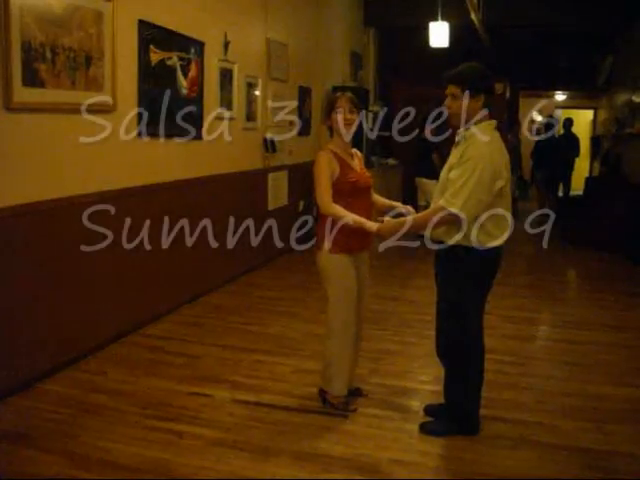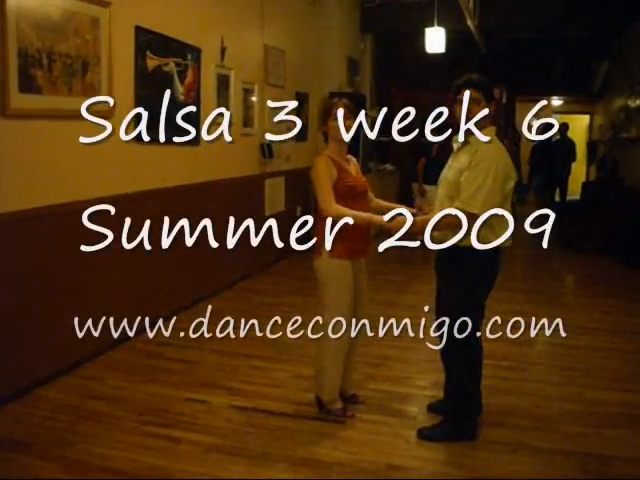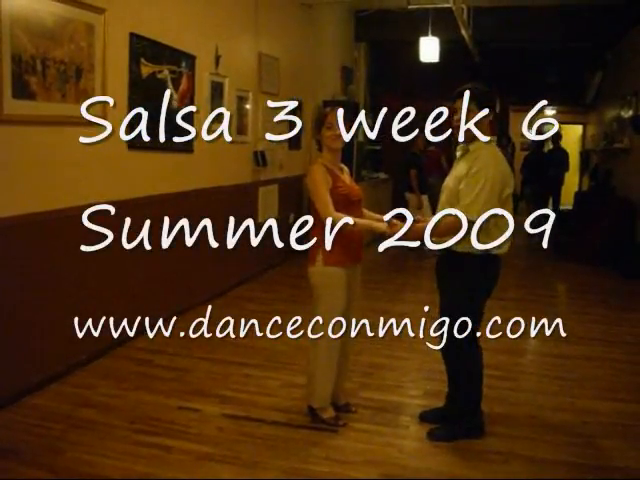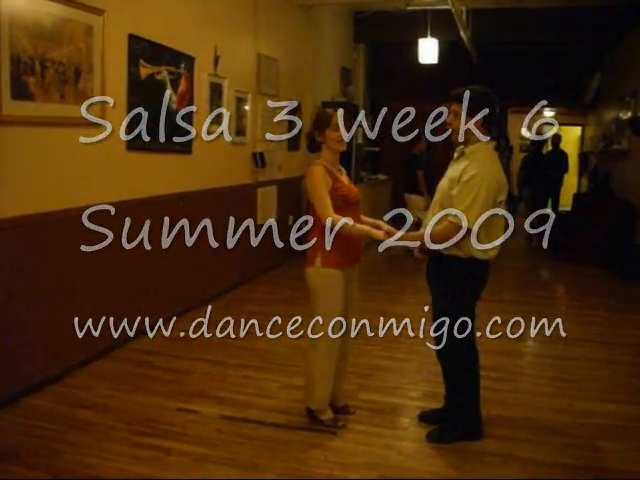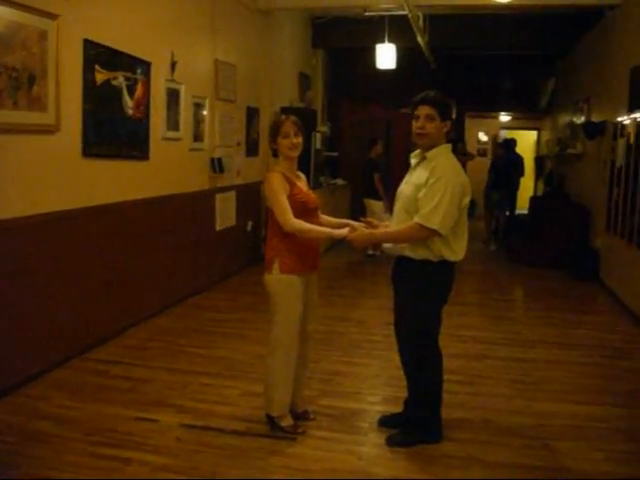
dt=1s
person 1, frame 1
left shoulder: (483, 149)
right shoulder: (470, 140)
left elbow: (451, 212)
left wrist: (400, 226)
right wrist: (413, 219)
left hip: (469, 257)
right hip: (459, 252)
left knee: (459, 338)
right knee: (454, 335)
left ankle: (462, 417)
right ankle: (457, 404)
person 1, frame 2
left shoulder: (490, 154)
right shoulder: (465, 146)
left elbow: (468, 214)
left wrist: (417, 225)
right wrist: (426, 217)
left hip: (473, 257)
right hip: (456, 252)
left knee: (459, 338)
right knee: (453, 332)
left ankle: (461, 421)
right ankle: (461, 400)
person 1, frame 3
left shoulder: (488, 162)
right shoulder: (468, 154)
left elbow: (463, 221)
left wrist: (416, 229)
right wrist: (424, 227)
left hip: (473, 263)
right hip: (458, 258)
left knee: (461, 341)
right knee: (452, 338)
left ankle: (468, 419)
right ankle: (456, 406)
person 1, frame 4
left shoulder: (482, 168)
right shoulder: (465, 156)
left elbow: (458, 227)
left wrist: (409, 238)
right wrist: (423, 241)
left hip: (461, 266)
right hip: (448, 261)
left knee: (457, 344)
right knee: (447, 341)
left ankle: (467, 422)
right ankle: (454, 408)
person 1, frame 5
left shoulder: (447, 172)
right shoulder: (420, 162)
left elbow: (424, 229)
left wrist: (373, 237)
right wrist: (383, 227)
left hip: (428, 271)
right hip: (409, 265)
left knee: (422, 347)
right knee: (409, 344)
left ankle: (427, 425)
right ankle: (414, 411)
person 2, frame 1
left shoulder: (357, 155)
right shoulder: (326, 157)
left elbow: (368, 196)
right elbow: (326, 205)
left wrist: (396, 206)
right wrist: (368, 224)
left hip: (358, 247)
right hip: (335, 247)
left knee: (356, 316)
right knee: (342, 318)
left ankle: (345, 380)
right ankle: (331, 388)
person 2, frame 2
left shoulder: (352, 161)
right shoulder: (323, 163)
left elbow: (367, 200)
right elbow: (330, 209)
left wrist: (399, 209)
right wrist: (379, 220)
left hip: (355, 252)
right hip: (333, 252)
left knee: (352, 321)
right knee: (336, 322)
left ankle: (342, 386)
right ankle: (327, 394)
person 2, frame 3
left shoulder: (344, 170)
right shoulder: (318, 171)
right elbow: (330, 216)
left wrist: (384, 219)
right wrist: (376, 227)
left hip: (349, 259)
right hip: (328, 260)
right knee: (327, 331)
left ankle: (336, 394)
right ankle: (319, 402)
person 2, frame 4
left shoulder: (340, 170)
right shoulder: (317, 172)
right elbow: (329, 218)
left wrist: (378, 223)
right wrist: (371, 232)
left hip: (346, 260)
right hip: (326, 261)
left knee: (342, 331)
right knee: (325, 333)
left ankle: (335, 396)
right ankle: (317, 404)
person 2, frame 5
left shoulder: (301, 177)
right shoulder: (275, 178)
left elbow: (313, 217)
right elbow: (289, 223)
left wrist: (346, 222)
right wrist: (336, 234)
left hip: (306, 265)
right hip: (285, 267)
left knee: (302, 336)
right knee: (285, 338)
left ankle: (294, 402)
right ankle: (277, 411)
